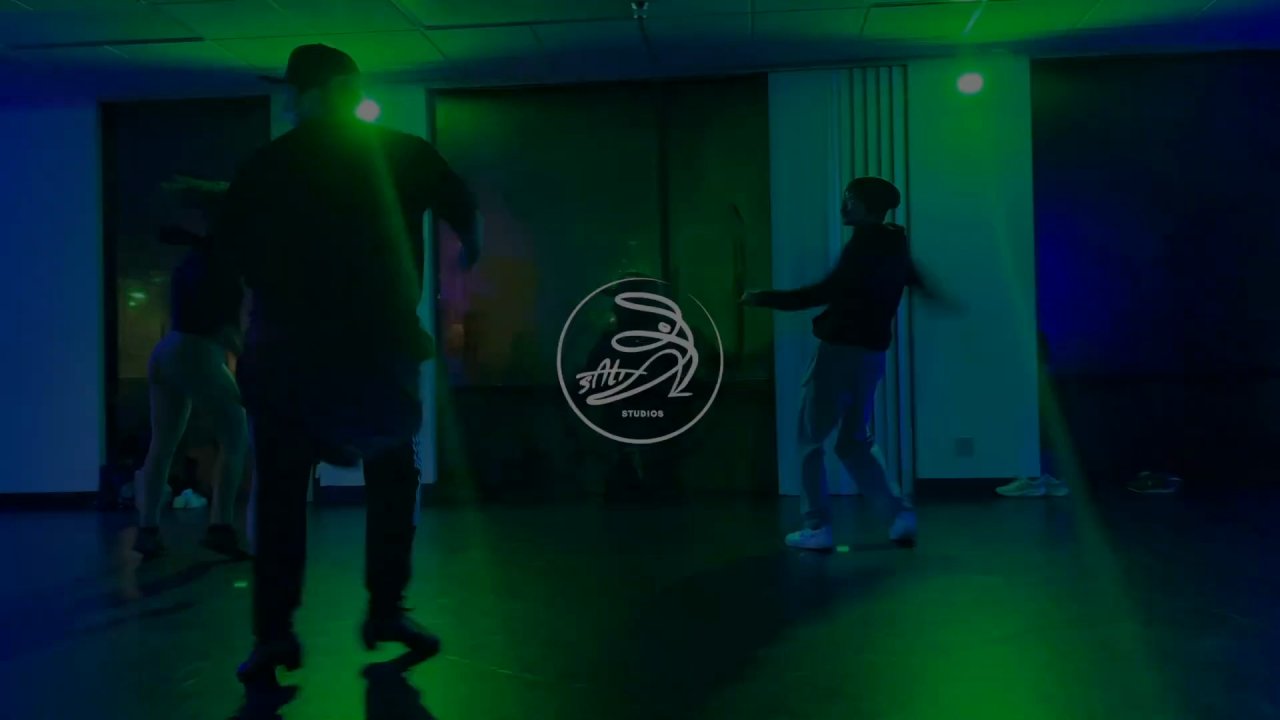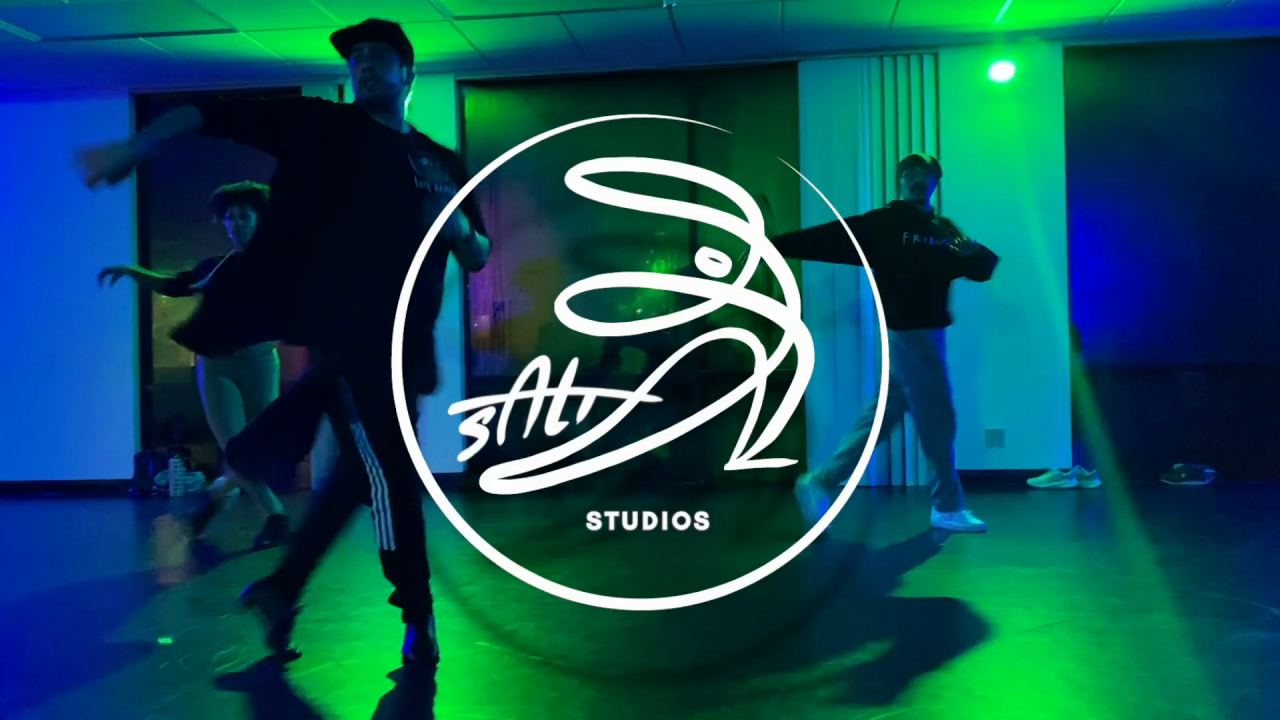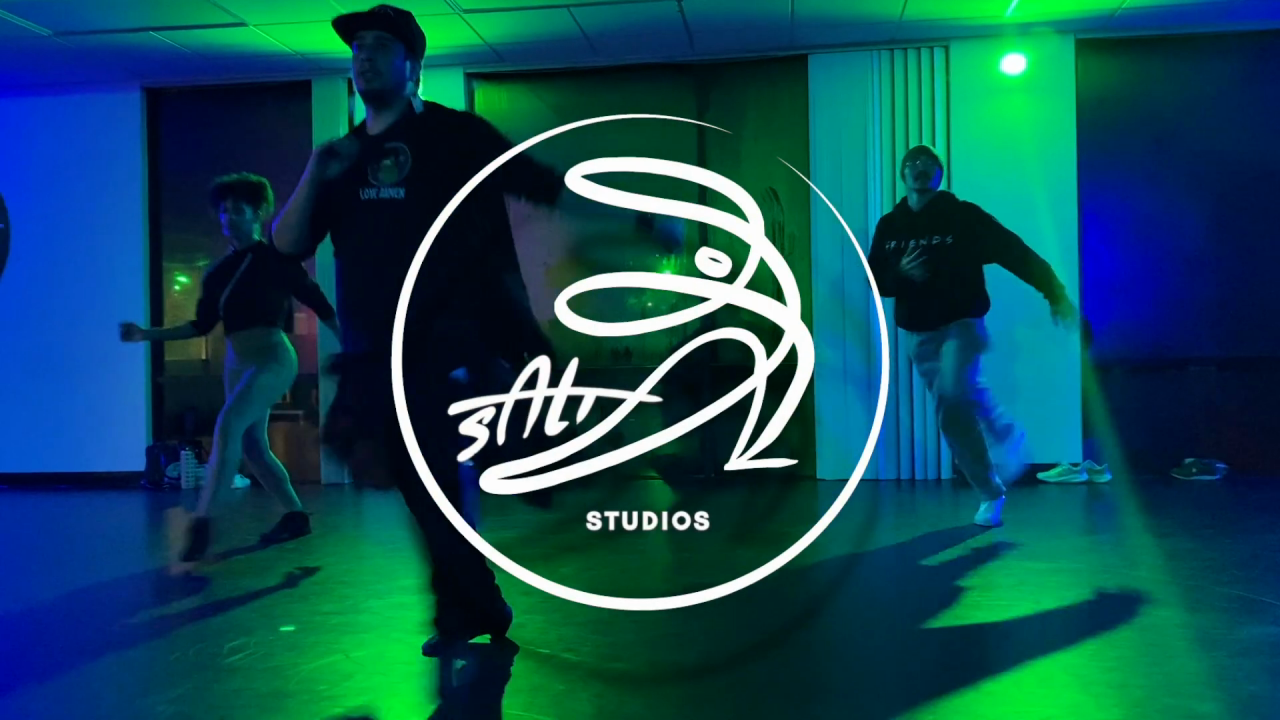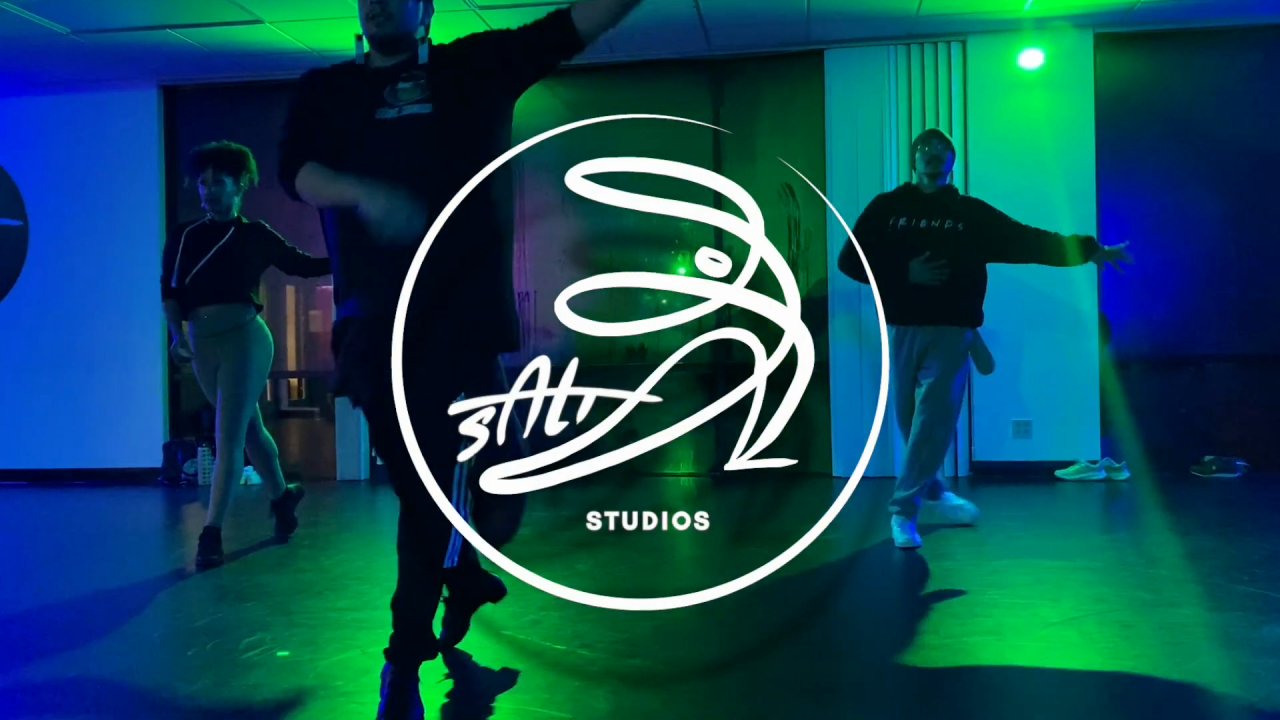
dt=0.4s
person 1, frame 1
left shoulder: (262, 166)
right shoulder: (391, 147)
left elbow: (229, 255)
right elbow: (462, 206)
right wrist: (468, 248)
left hip: (287, 351)
right hip: (369, 345)
left knee: (280, 488)
right knee: (393, 470)
left ankle: (274, 627)
right ankle: (386, 610)
person 1, frame 2
left shoulder: (441, 164)
right shoulder: (319, 124)
left elbow: (478, 251)
right elbow: (209, 116)
left wrist: (465, 237)
right wrist: (135, 146)
left hip: (399, 340)
right hip: (345, 333)
left knee: (376, 469)
right knee: (391, 471)
left ankle: (283, 585)
right ankle: (414, 614)
person 1, frame 3
left shoulder: (454, 137)
right shoulder: (334, 157)
left elbow: (550, 189)
right elbow: (286, 243)
left wrist: (641, 225)
right wrist: (310, 177)
left hip: (453, 340)
right hip: (380, 355)
left knee: (436, 474)
right knee: (423, 481)
left ankle: (459, 606)
right ankle: (481, 605)
person 1, frame 4
left shoulder: (473, 66)
right shoulder: (324, 91)
right elbow: (299, 174)
right wrist: (366, 195)
left hip: (456, 313)
right hip: (372, 318)
left knee: (437, 478)
right knee: (407, 473)
left ankle: (405, 658)
right ankle: (465, 578)
person 2, frame 1
left shoulder: (193, 259)
right shoulder: (215, 261)
left hip: (166, 358)
right hip: (198, 361)
left knee: (162, 447)
right knee: (237, 437)
left ankle: (148, 528)
right ankle: (219, 527)
person 2, frame 2
right shoulder: (216, 267)
right elbow: (173, 285)
right wrist: (130, 271)
left hip: (260, 364)
right hip: (217, 366)
left ankle: (216, 496)
right ankle: (276, 517)
person 2, frame 3
left shoulder: (275, 258)
right shoulder: (218, 271)
left elbow: (315, 300)
right elbow: (200, 325)
right wrist: (149, 335)
left hip: (273, 358)
right hip: (239, 363)
left knee: (227, 428)
right knee: (253, 448)
left ankle: (202, 523)
right ankle: (295, 515)
person 2, frame 4
left shoulder: (255, 235)
right shoulder: (183, 236)
left elbow: (303, 265)
right elbow: (170, 293)
right wrist: (176, 336)
left hip: (244, 340)
right hip: (203, 347)
left knee: (228, 436)
right knee: (249, 428)
left ankle: (212, 533)
right ankle: (283, 496)
person 3, frame 1
left shoulder: (867, 247)
right shoulder: (890, 245)
left elbow: (829, 292)
right elbow: (912, 279)
left wrist: (769, 298)
right wrist: (930, 293)
left hip: (843, 353)
right hip: (870, 354)
left knee: (811, 440)
right knee: (853, 442)
left ankle: (819, 527)
right ankle: (899, 511)
person 3, frame 2
left shoulder: (943, 229)
right shoulder: (883, 223)
left elbow: (985, 266)
right elbow: (824, 240)
left wrist: (974, 252)
right wrist: (775, 245)
left hip: (928, 333)
right hip: (907, 335)
left knee: (886, 420)
right knee: (940, 419)
left ankle: (820, 483)
right ankle: (948, 508)
person 3, frame 3
left shoulder: (961, 215)
right shoulder: (888, 226)
left elbow: (1013, 251)
right elbow: (875, 283)
left wrist: (1054, 294)
right wrist: (901, 272)
left hip: (961, 323)
right hip: (918, 333)
left knee: (958, 388)
right knee: (953, 419)
left ankle: (1004, 433)
right ankle: (991, 493)
person 3, frame 4
left shoulder: (972, 212)
right shoulder: (888, 207)
left elbow: (1030, 243)
right elbow: (849, 260)
left wrist: (1089, 248)
right wrist: (905, 274)
left hip: (953, 332)
right hip: (903, 330)
left knee: (931, 420)
right knee: (912, 421)
left ankle: (904, 510)
right ankle: (933, 491)
